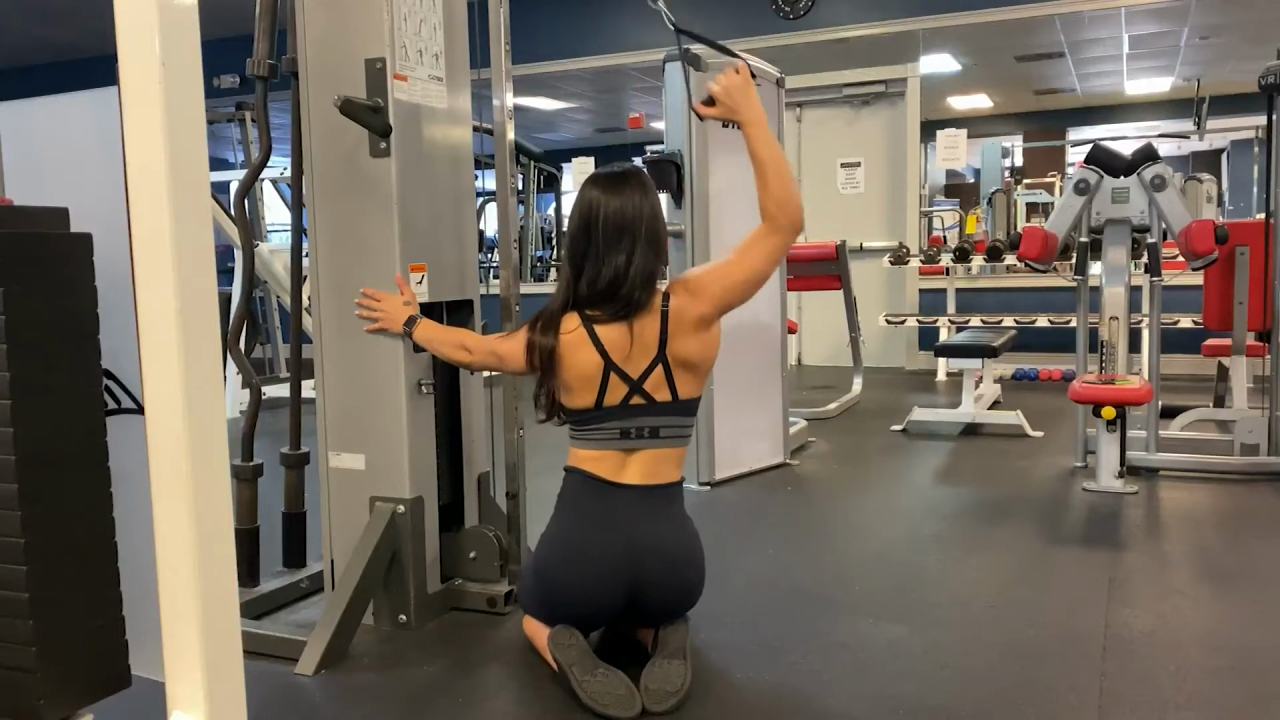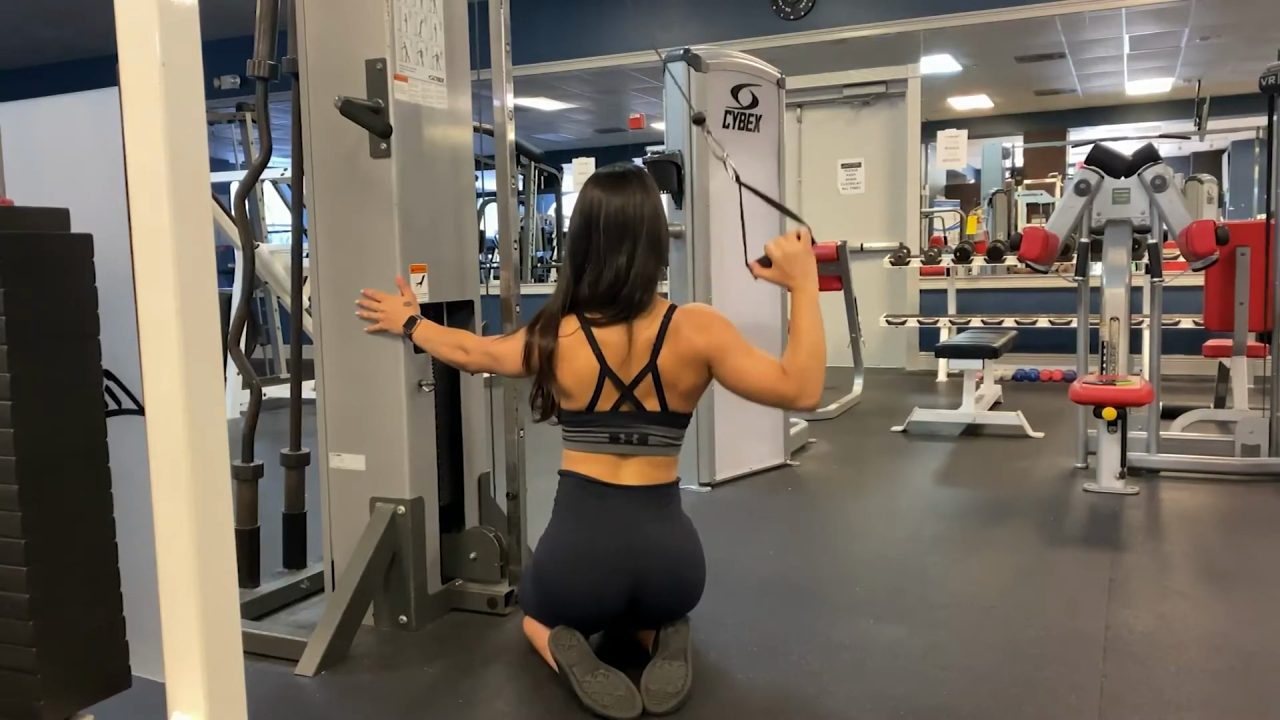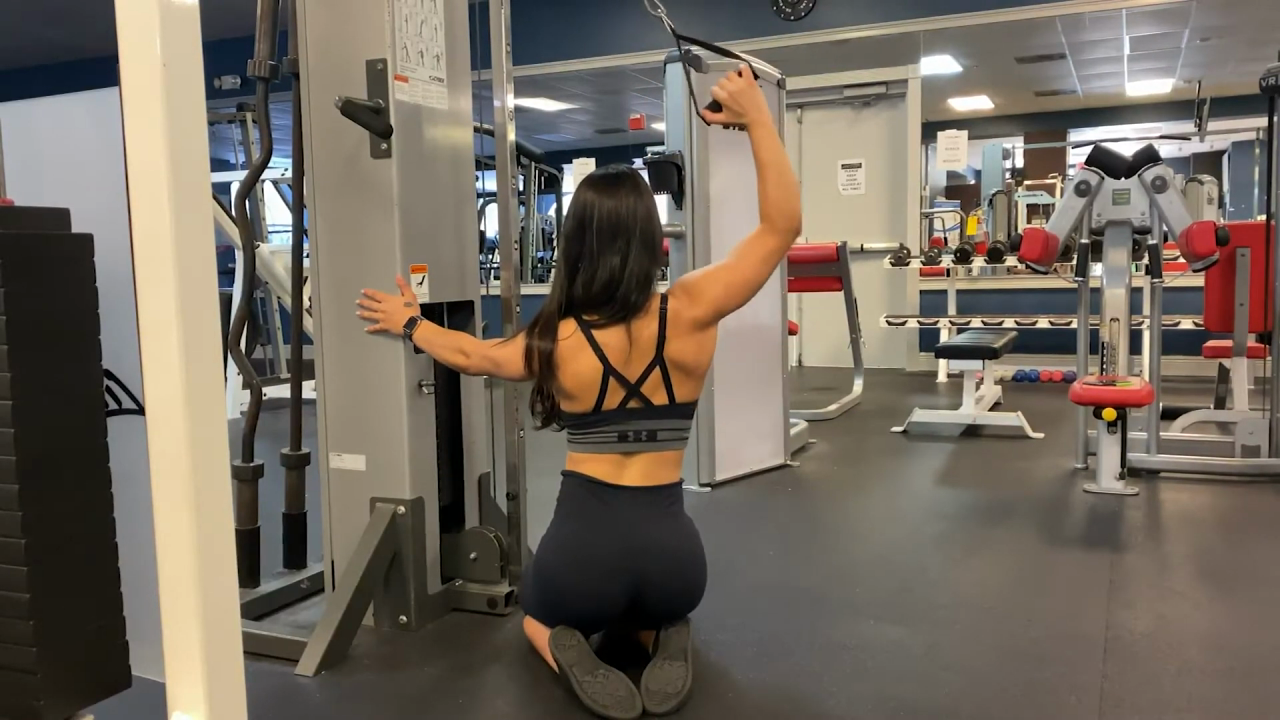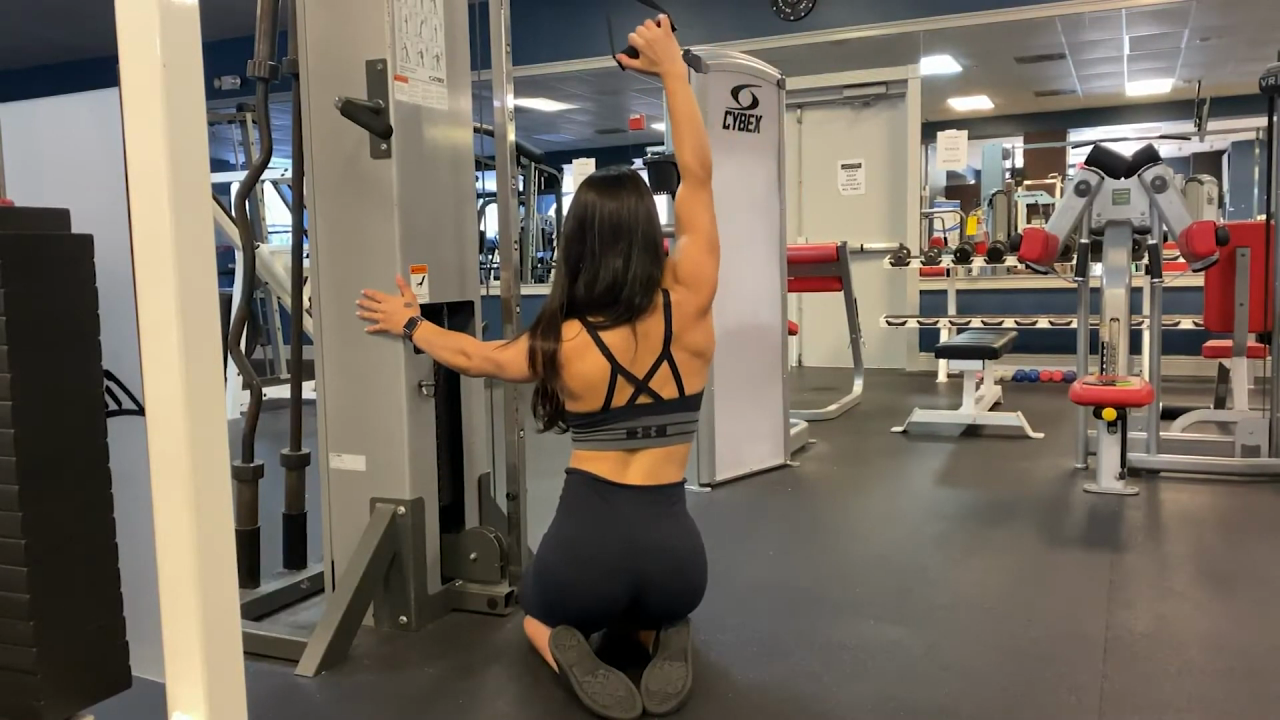
dt=1s
person 1, frame 1
left shoulder: (559, 335)
right shoulder: (693, 313)
left elbow: (474, 349)
right elbow: (784, 222)
left wrist: (408, 322)
right wrist: (748, 114)
left hip: (580, 541)
right hip: (669, 547)
left knee: (537, 610)
right knee: (650, 599)
left ankle: (566, 653)
right ankle: (660, 636)
person 1, frame 2
left shoulder: (556, 337)
right shoulder: (696, 329)
left elbow: (470, 351)
right elbow: (802, 390)
left wrist: (409, 323)
right wrist: (803, 283)
left hip: (578, 549)
right hip: (667, 551)
left knee: (540, 612)
right knee: (648, 602)
left ankle: (565, 652)
right ankle: (662, 636)
person 1, frame 3
left shoulder: (555, 342)
right shoulder: (690, 315)
left elbow: (473, 355)
right elbow: (783, 225)
left wrist: (408, 323)
right wrist: (757, 117)
left hip: (582, 547)
right hip: (672, 551)
left knee: (539, 613)
right knee: (653, 603)
left ankle: (568, 653)
right ankle: (662, 639)
person 1, frame 4
left shoulder: (561, 343)
right shoulder: (689, 308)
left elbow: (478, 357)
right elbow: (697, 173)
left wrist: (409, 324)
right wrist: (669, 63)
left hip: (584, 545)
right hip: (672, 549)
left knee: (540, 612)
right knee: (655, 602)
left ankle: (568, 654)
right ankle: (663, 639)
